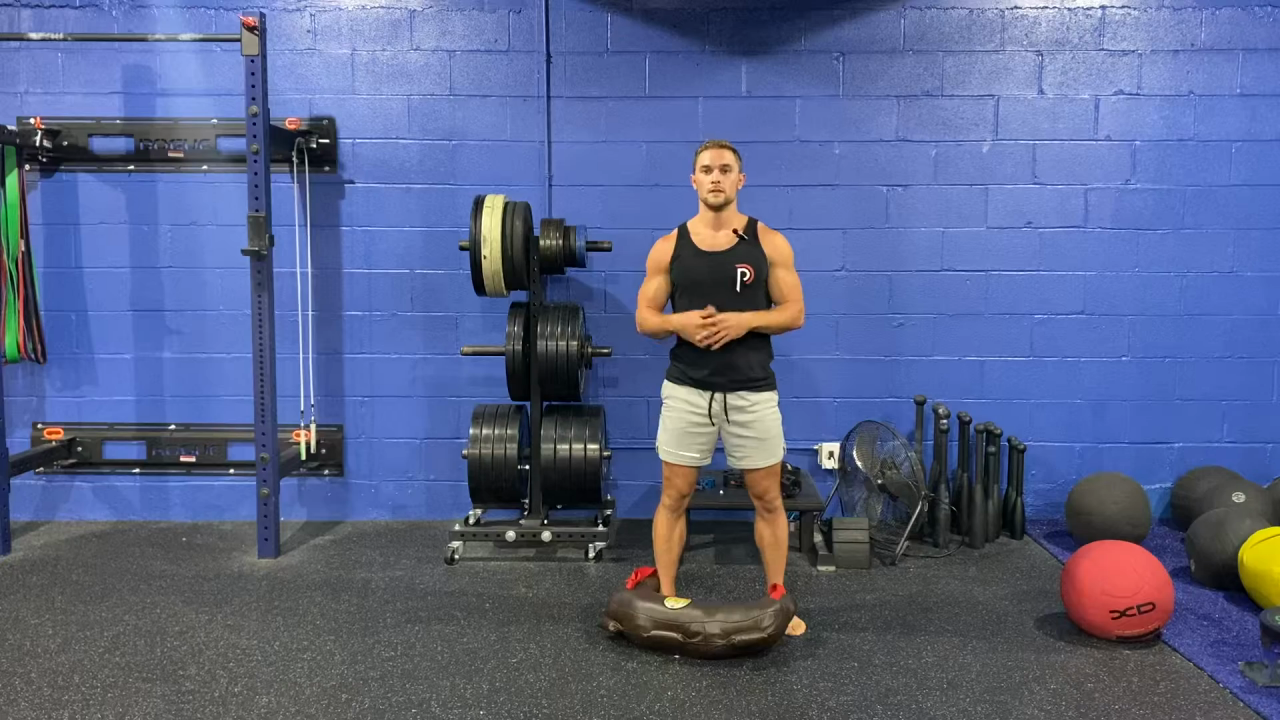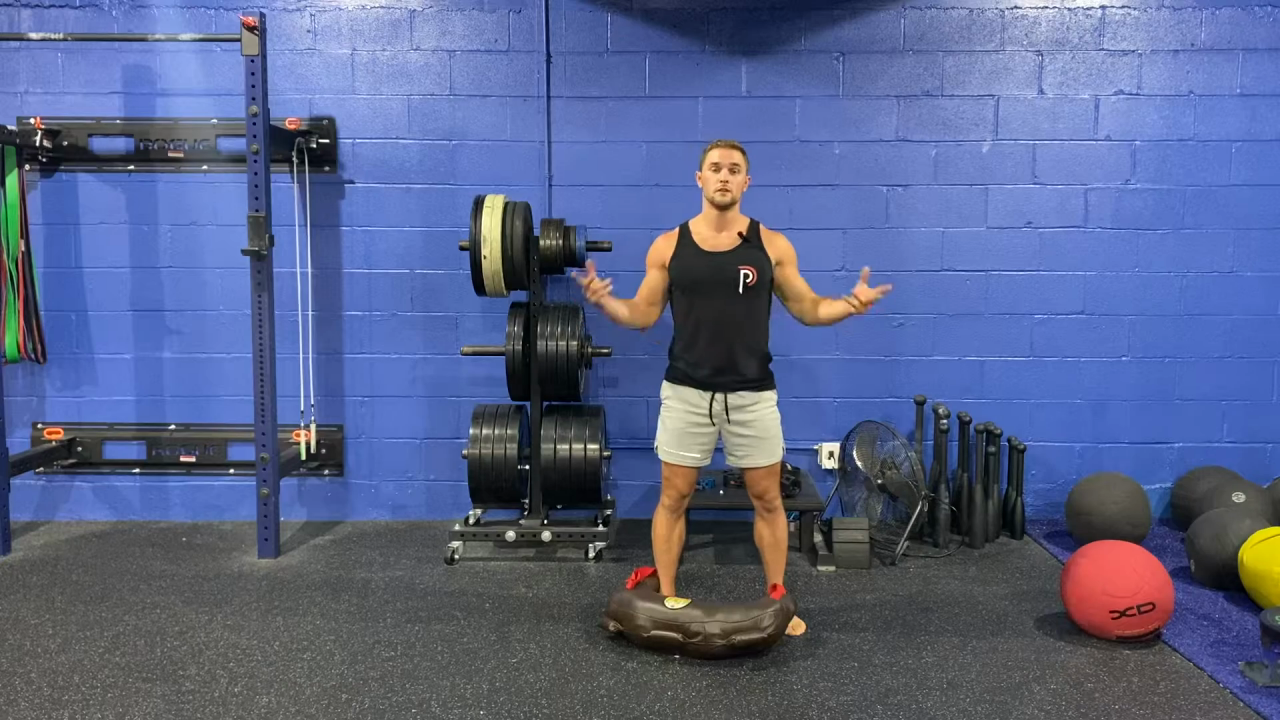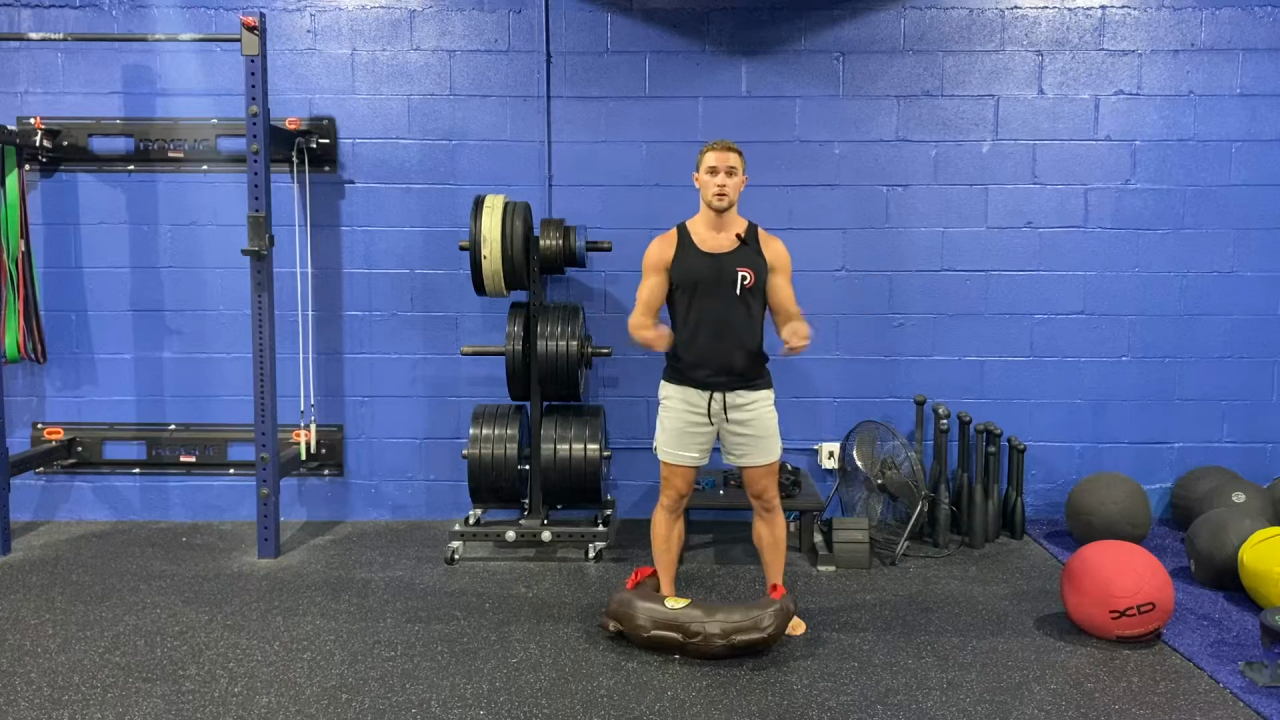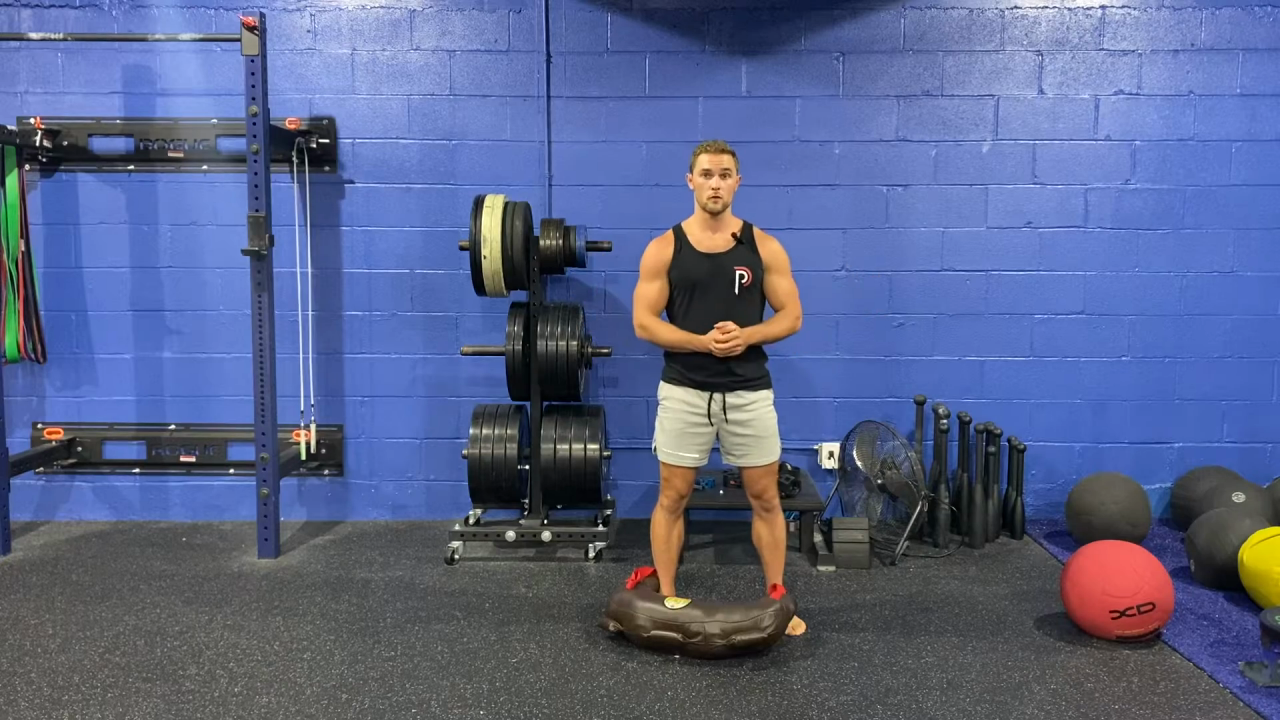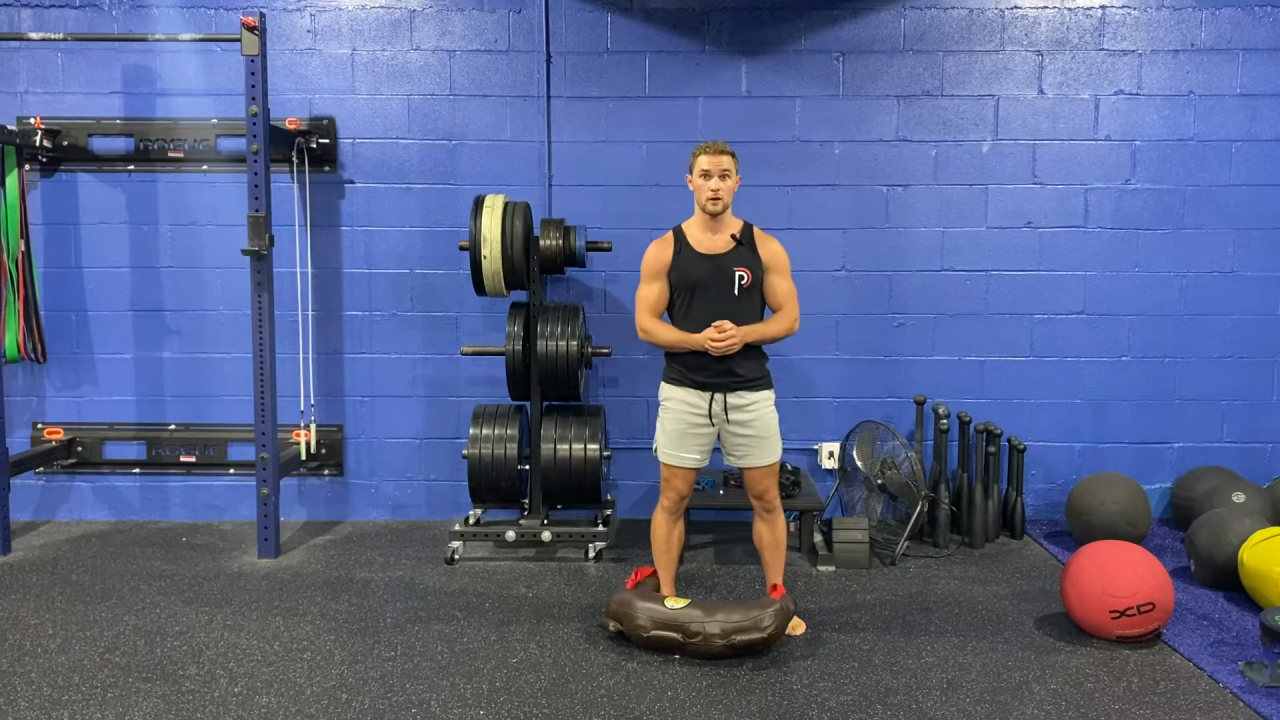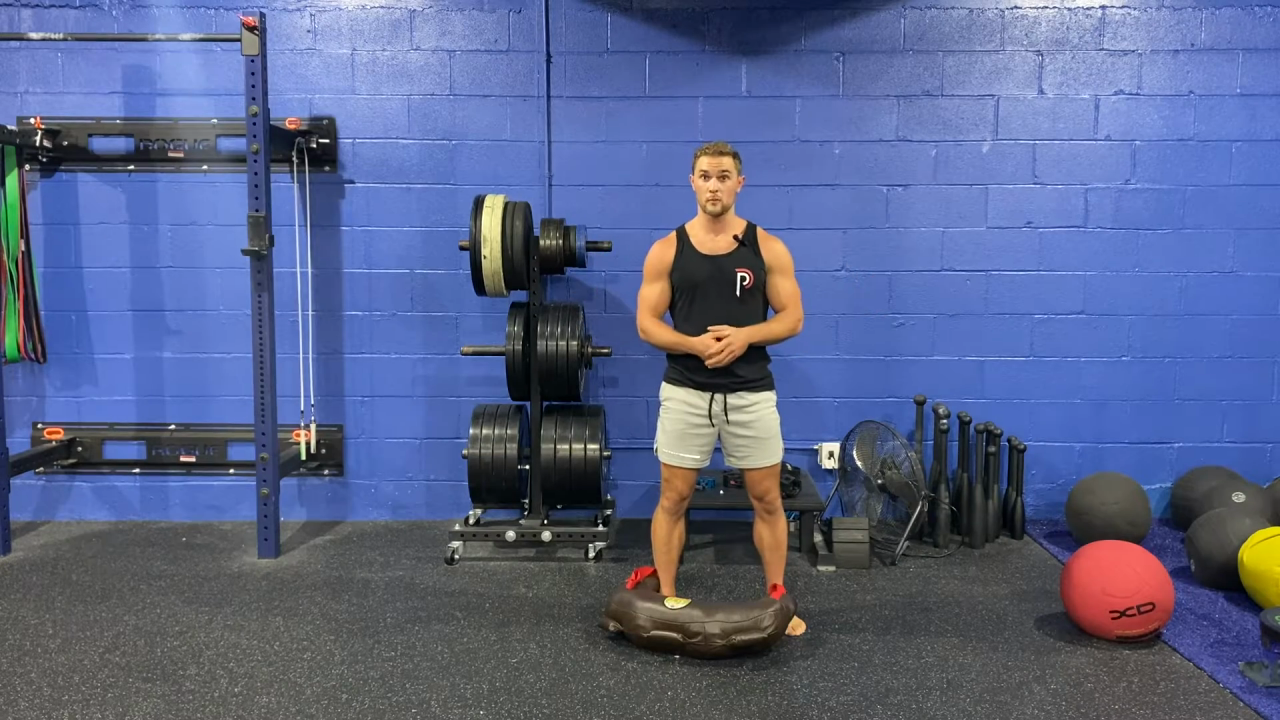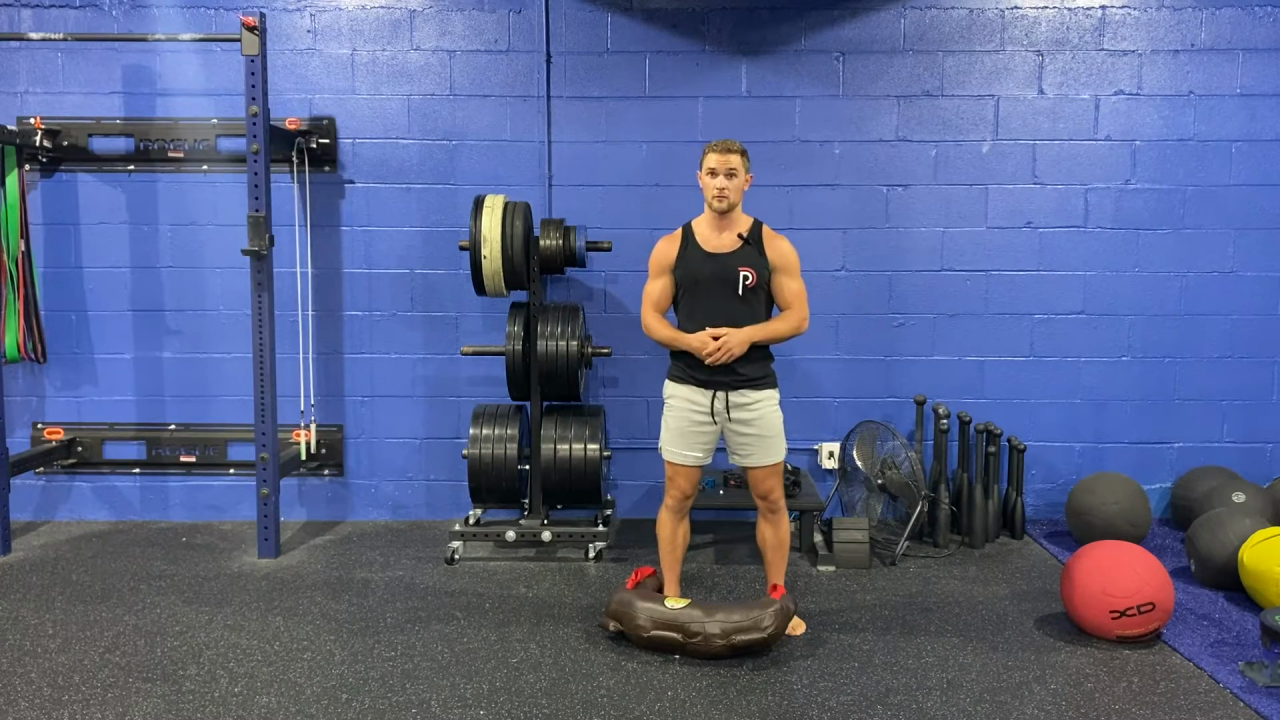
dt=0.3s
person 1, frame 1
left shoulder: (770, 242)
right shoulder: (668, 247)
left elbow: (794, 311)
right elbow: (644, 317)
left wrist: (743, 320)
right wrist: (681, 322)
left hip: (753, 391)
right hip: (687, 390)
left knee: (767, 498)
right knee: (674, 496)
right ankle: (666, 599)
person 1, frame 2
left shoulder: (773, 245)
right shoulder: (669, 244)
left elbow: (807, 308)
right elbow: (643, 314)
left wrist: (850, 305)
right wrist: (606, 301)
left hip: (753, 393)
right hip: (686, 392)
left knee: (767, 499)
right knee: (674, 497)
right ankle: (666, 600)
person 1, frame 3
left shoulder: (768, 247)
right shoulder: (666, 246)
left elbow: (786, 314)
right elbow: (641, 316)
left wrist: (797, 331)
right wrist: (648, 334)
left hip: (750, 391)
right hip: (684, 390)
left knee: (765, 498)
right knee: (672, 496)
right ankle: (666, 600)
person 1, frame 4
left shoulder: (765, 246)
right shoulder: (663, 248)
left elbow: (791, 316)
right elbow: (644, 322)
left wrist: (746, 336)
right wrist: (702, 341)
left hip: (749, 391)
right hip: (683, 391)
left knee: (765, 498)
right knee: (672, 497)
right ankle: (665, 599)
person 1, frame 5
left shoulder: (765, 246)
right shoulder: (664, 250)
left elbow: (789, 317)
right elbow: (646, 323)
left wrist: (742, 334)
right wrist: (698, 339)
left hip: (750, 391)
right hip: (684, 391)
left knee: (766, 498)
right knee: (672, 498)
right ankle: (666, 599)
person 1, frame 6
left shoulder: (767, 247)
right shoulder: (666, 250)
left elbow: (792, 318)
right elbow: (647, 323)
left wrist: (745, 335)
right wrist: (693, 343)
left hip: (752, 392)
right hip: (686, 392)
left knee: (768, 500)
right knee: (673, 499)
right ankle: (667, 600)
person 1, frame 7
left shoulder: (773, 246)
right shoulder: (671, 246)
left elbow: (798, 317)
right elbow: (650, 317)
left wrist: (746, 335)
right wrist: (689, 340)
left hip: (754, 390)
right hip: (688, 389)
left knee: (770, 499)
right knee: (677, 497)
right ankle: (671, 599)
